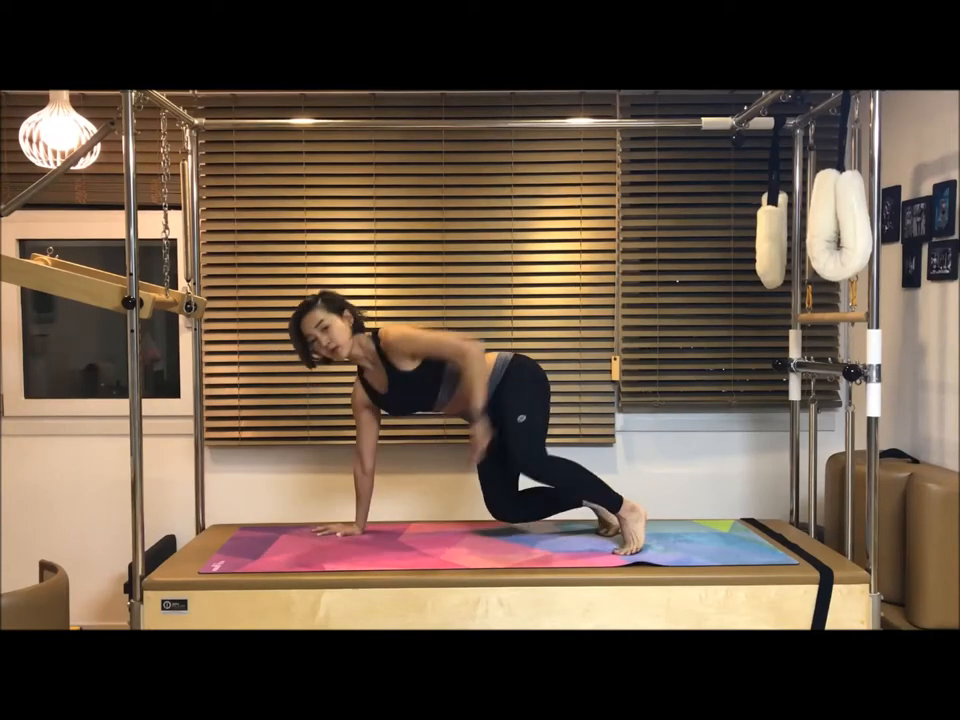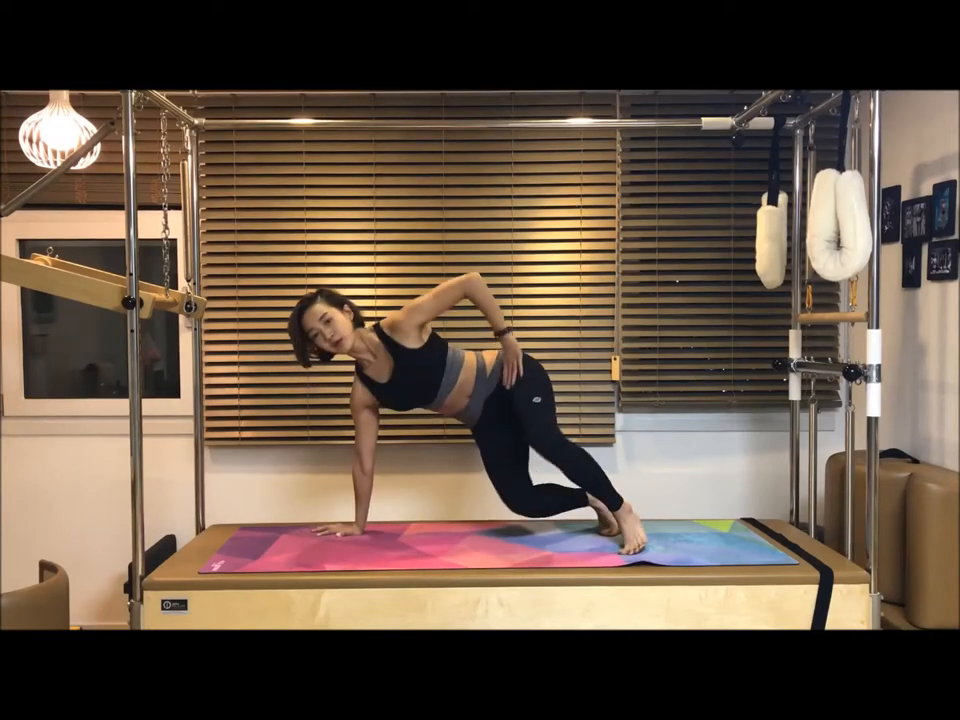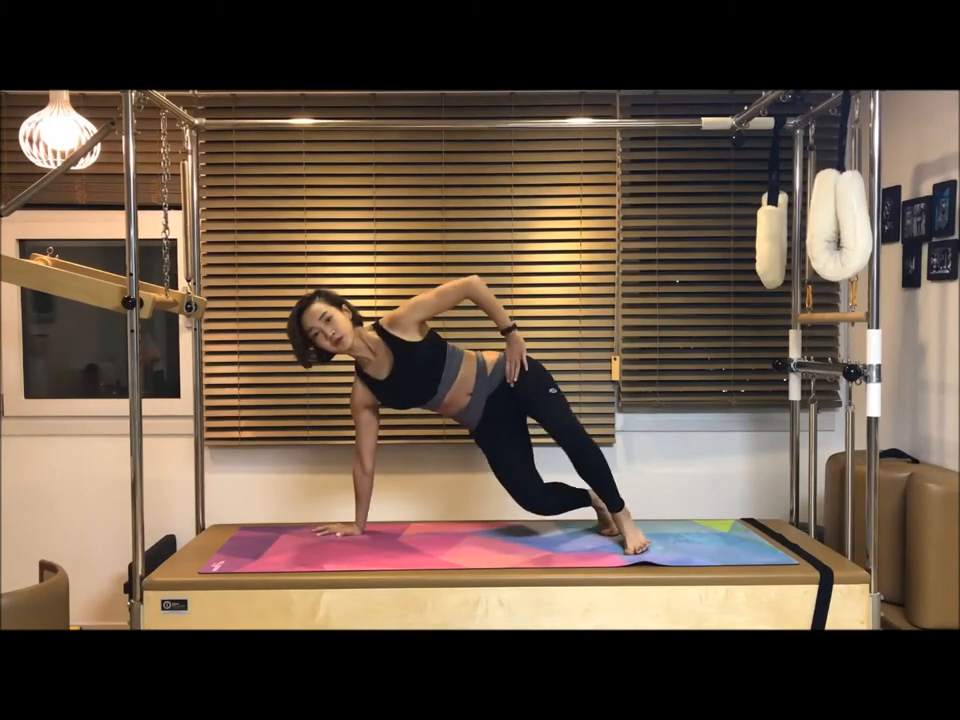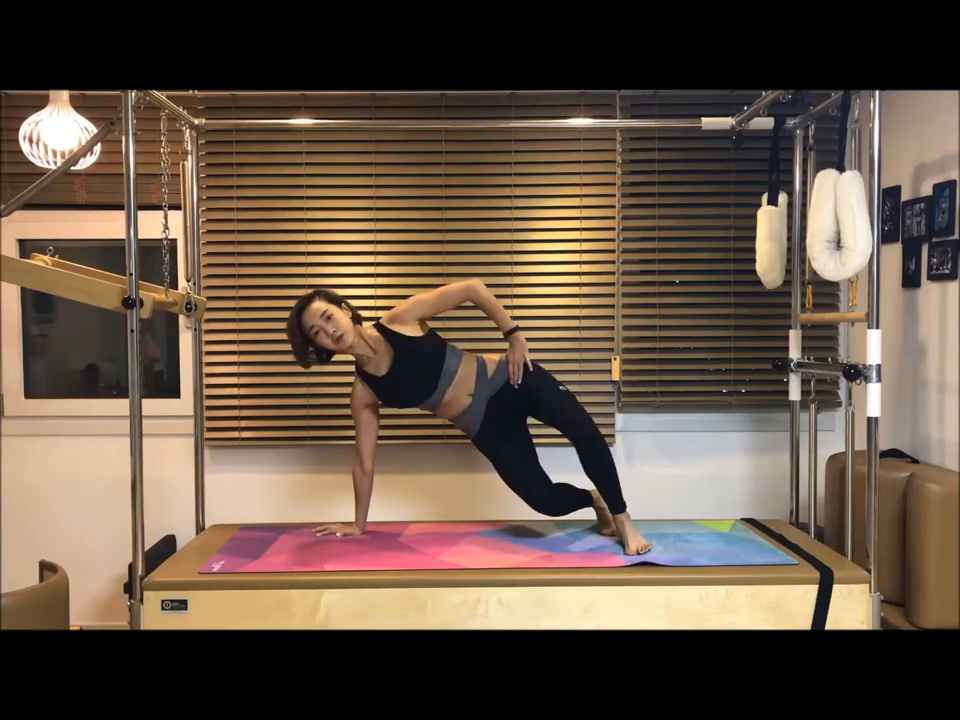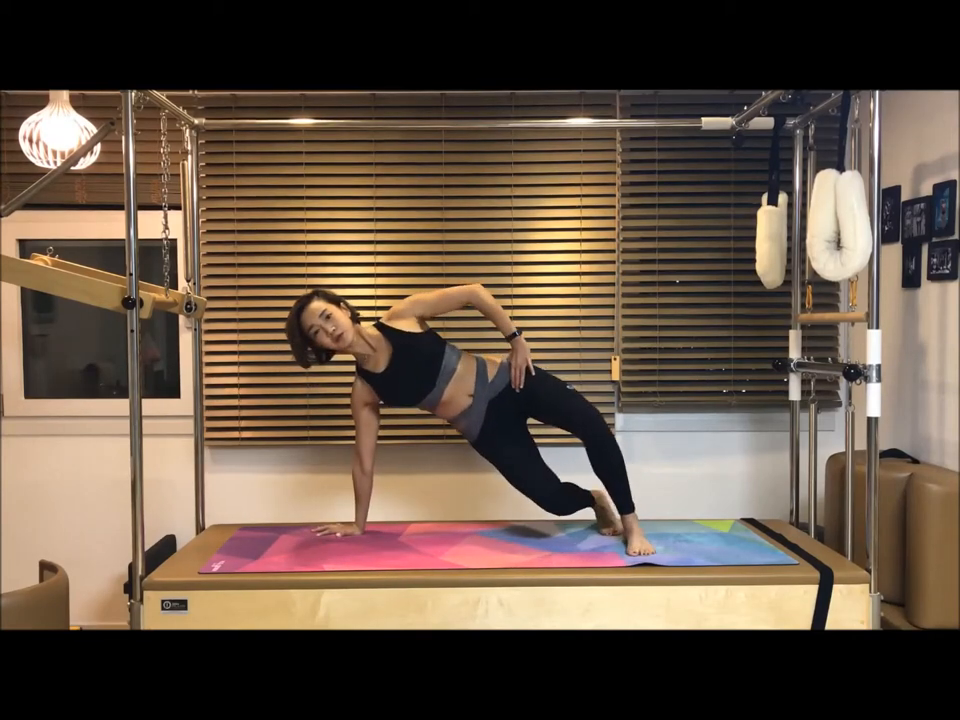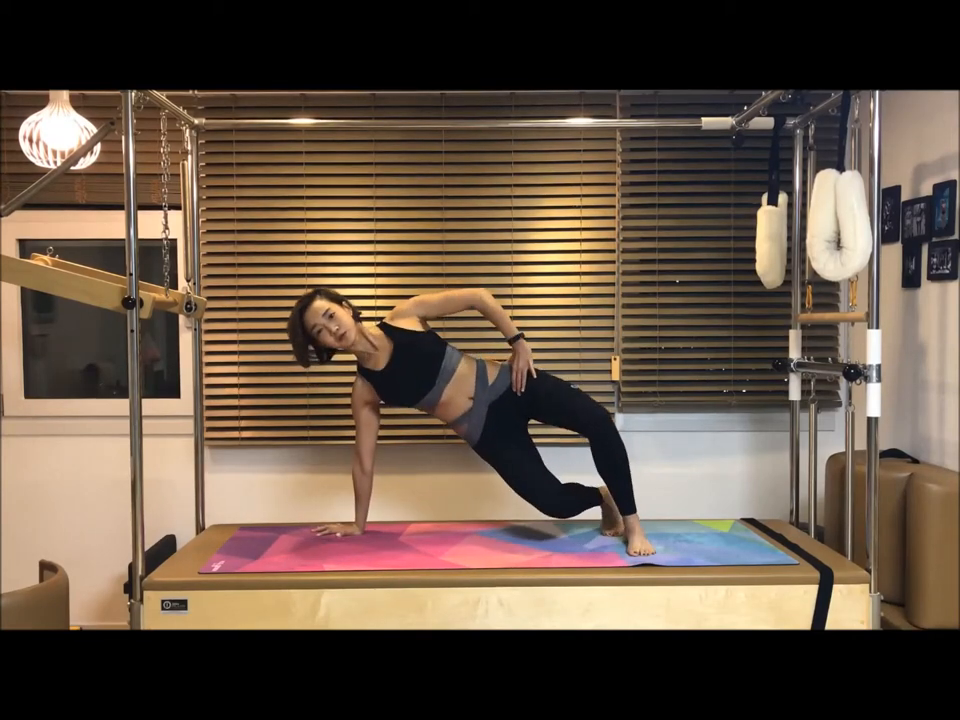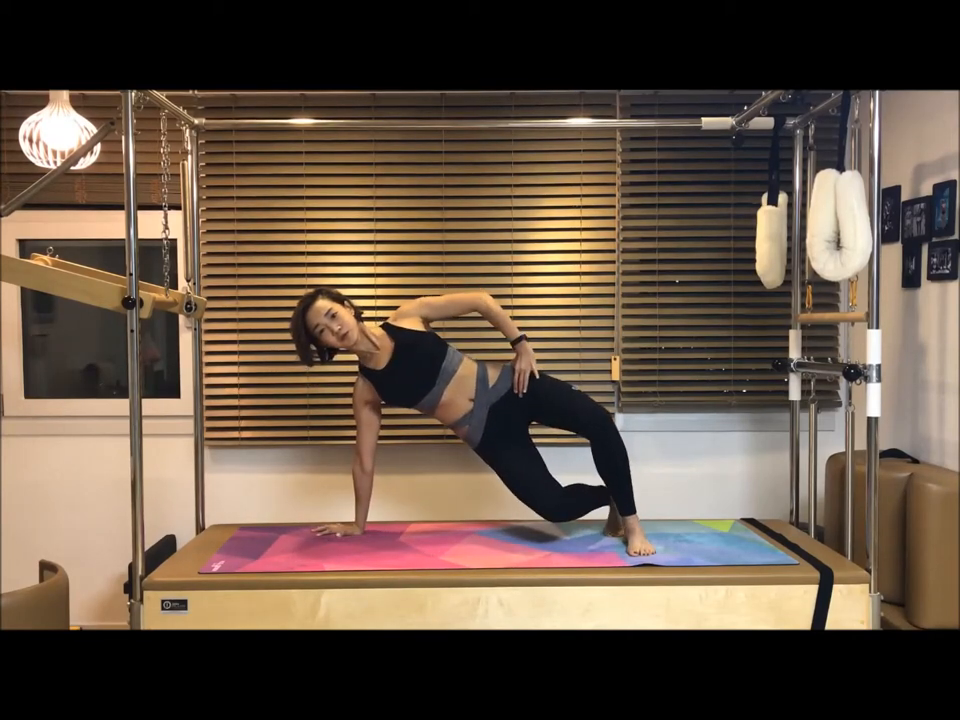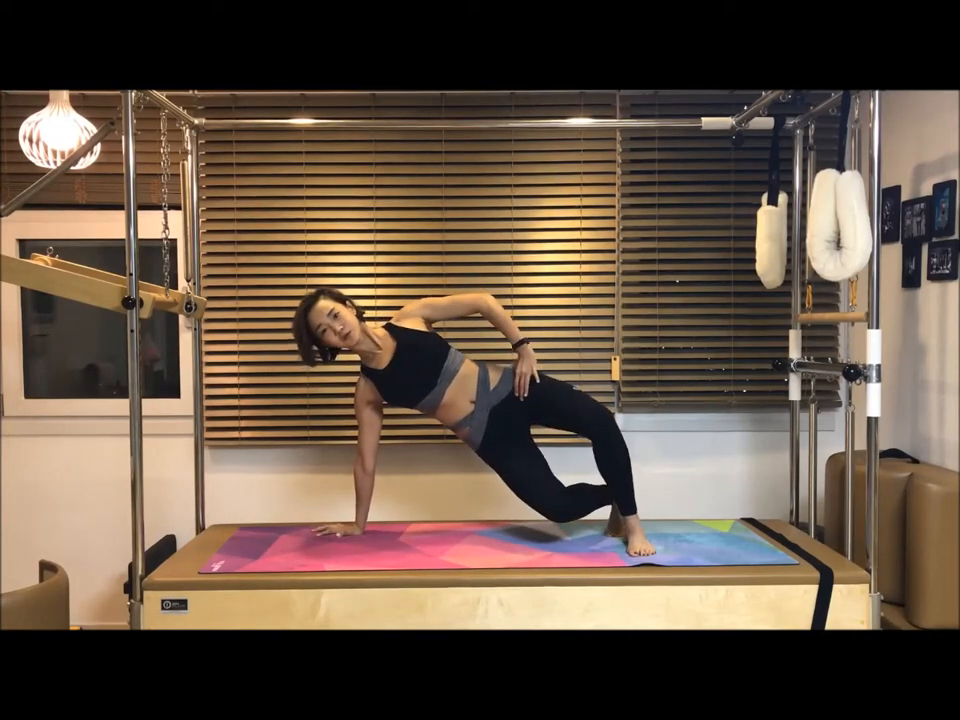
dt=0.2s
person 1, frame 1
left shoulder: (393, 341)
right shoulder: (363, 391)
left elbow: (470, 348)
right elbow: (364, 462)
left wrist: (479, 416)
right wrist: (358, 524)
left hip: (513, 377)
right hip: (490, 405)
left knee: (527, 458)
right knee: (503, 507)
left ankle: (625, 509)
right ankle: (592, 497)
person 1, frame 2
left shoulder: (401, 327)
right shoulder: (363, 391)
left elbow: (471, 281)
right elbow: (364, 461)
left wrist: (505, 335)
right wrist: (358, 523)
left hip: (513, 374)
right hip: (487, 415)
left knee: (545, 439)
right knee: (520, 500)
left ankle: (622, 510)
right ankle: (592, 498)
person 1, frame 3
left shoulder: (401, 323)
right shoulder: (363, 391)
left elbow: (471, 284)
right elbow: (364, 461)
left wrist: (511, 333)
right wrist: (358, 523)
left hip: (509, 377)
right hip: (486, 421)
left knee: (566, 430)
right knee: (533, 498)
left ankle: (621, 514)
right ankle: (594, 499)
person 1, frame 4
left shoulder: (401, 320)
right shoulder: (364, 391)
left elbow: (472, 288)
right elbow: (364, 461)
left wrist: (514, 335)
right wrist: (358, 523)
left hip: (509, 379)
right hip: (486, 426)
left knee: (580, 427)
right knee: (543, 499)
left ankle: (622, 518)
right ankle: (595, 500)
person 1, frame 5
left shoulder: (402, 317)
right shoulder: (364, 390)
left elbow: (474, 293)
right elbow: (364, 461)
left wrist: (516, 338)
right wrist: (358, 523)
left hip: (510, 382)
right hip: (487, 429)
left knee: (590, 423)
right knee: (552, 498)
left ankle: (630, 521)
right ankle: (594, 500)
person 1, frame 6
left shoulder: (404, 316)
right shoulder: (364, 389)
left elbow: (478, 297)
right elbow: (364, 460)
left wrist: (518, 341)
right wrist: (358, 523)
left hip: (510, 384)
right hip: (487, 431)
left knee: (596, 420)
right knee: (554, 503)
left ankle: (631, 522)
right ankle: (600, 496)
person 1, frame 7
left shoulder: (407, 317)
right shoulder: (366, 389)
left elbow: (480, 300)
right elbow: (364, 460)
left wrist: (521, 343)
right wrist: (358, 524)
left hip: (510, 387)
right hip: (489, 433)
left knee: (597, 421)
right knee: (554, 507)
left ankle: (631, 521)
right ankle: (608, 496)
person 1, frame 8
left shoulder: (410, 318)
right shoulder: (367, 388)
left elbow: (484, 301)
right elbow: (366, 461)
left wrist: (523, 346)
right wrist: (358, 523)
left hip: (510, 389)
right hip: (489, 434)
left knee: (599, 420)
right knee: (557, 507)
left ankle: (631, 521)
right ankle: (611, 496)
